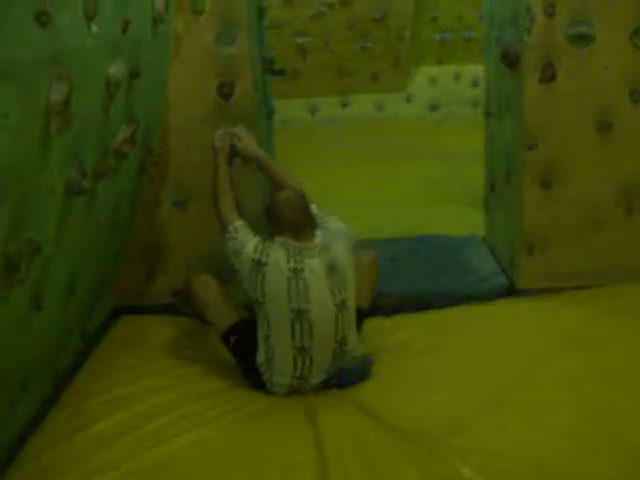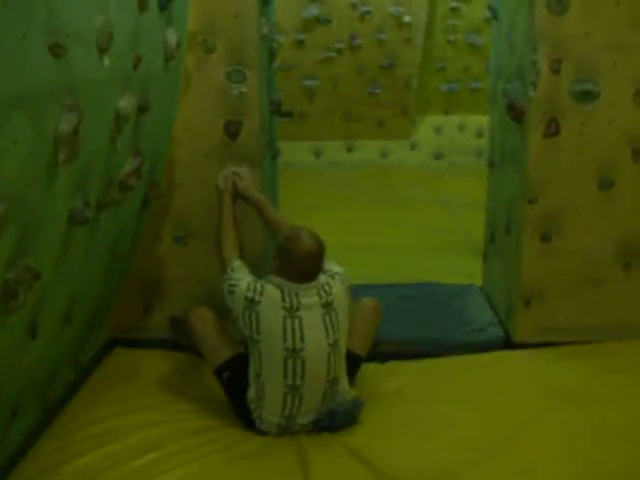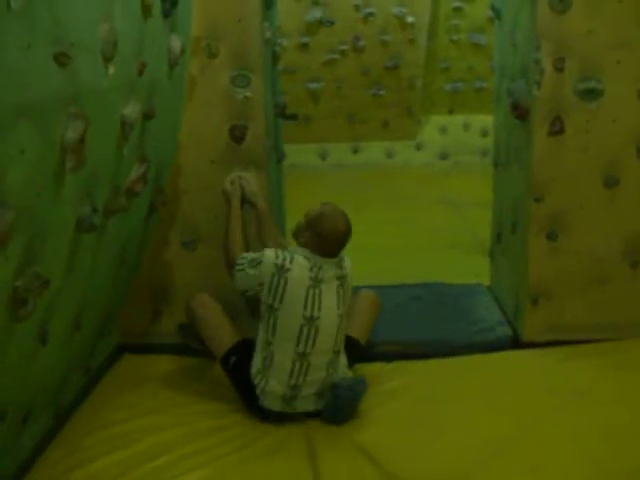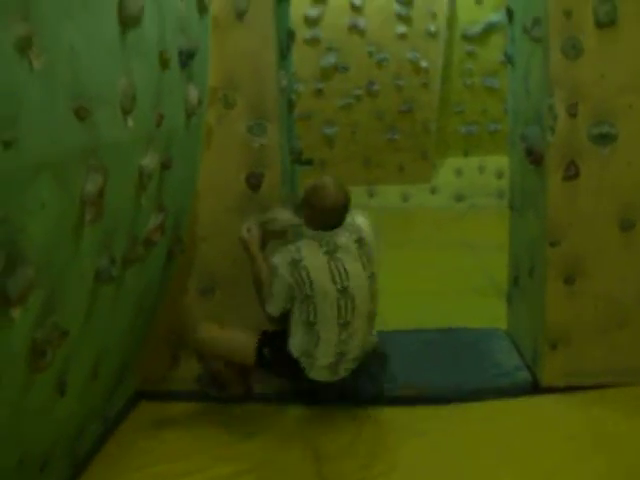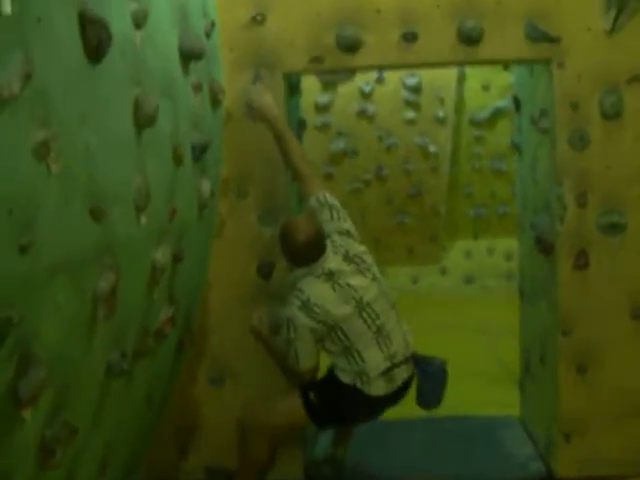
dt=0.5s
person 1, frame 1
left shoulder: (258, 259)
right shoulder: (341, 243)
left elbow: (229, 214)
right elbow: (299, 197)
left wrist: (222, 159)
right wrist: (257, 155)
left hip: (277, 381)
right hip: (340, 368)
left knee: (200, 282)
right knee: (367, 260)
person 1, frame 2
left shoulder: (254, 297)
right shoulder: (337, 286)
left elbow: (230, 256)
right elbow: (298, 243)
left wrist: (226, 199)
right wrist: (255, 196)
left hip: (268, 421)
right hip: (330, 411)
left knee: (198, 315)
right knee: (370, 305)
person 1, frame 3
left shoulder: (279, 266)
right shoulder: (343, 267)
left elbow: (235, 263)
left wrist: (234, 203)
right wrist: (258, 202)
left hip: (270, 402)
right hip: (327, 396)
left knee: (199, 303)
right knee: (368, 298)
left ankle: (209, 345)
person 1, frame 4
left shoulder: (292, 261)
right shoulder: (361, 229)
left elbow: (272, 309)
left wrist: (255, 250)
left hip: (312, 368)
right hip: (359, 356)
left knee: (203, 336)
person 1, frame 5
left shoulder: (302, 307)
right shoulder: (345, 240)
left elbow: (303, 375)
right elbow: (308, 179)
left wrist: (266, 336)
right wrist: (275, 120)
left hip: (366, 393)
right hip: (402, 374)
left knee: (253, 422)
